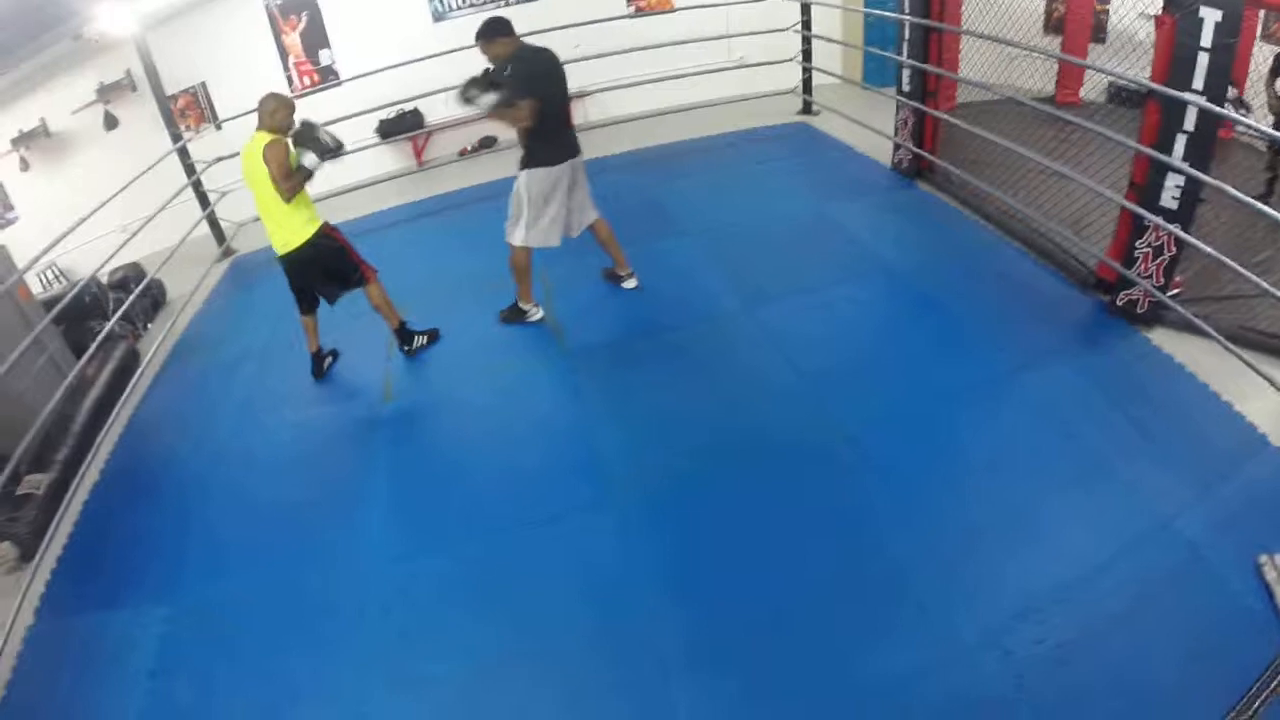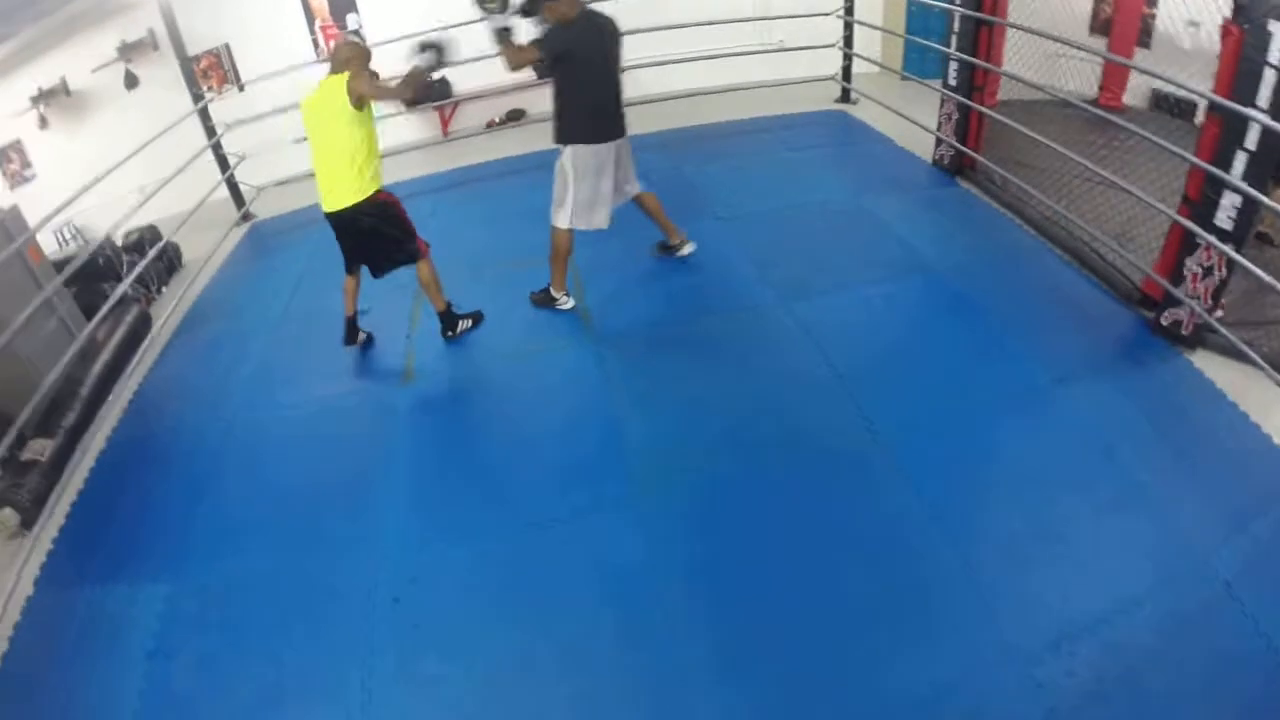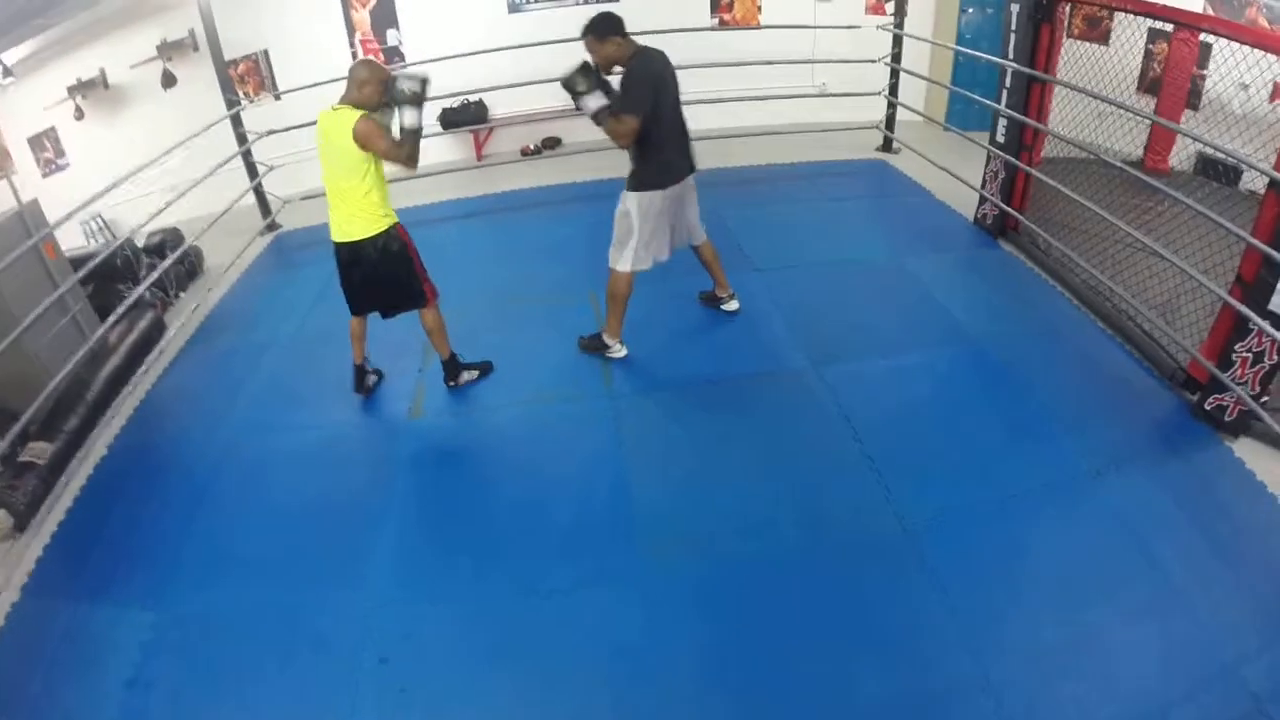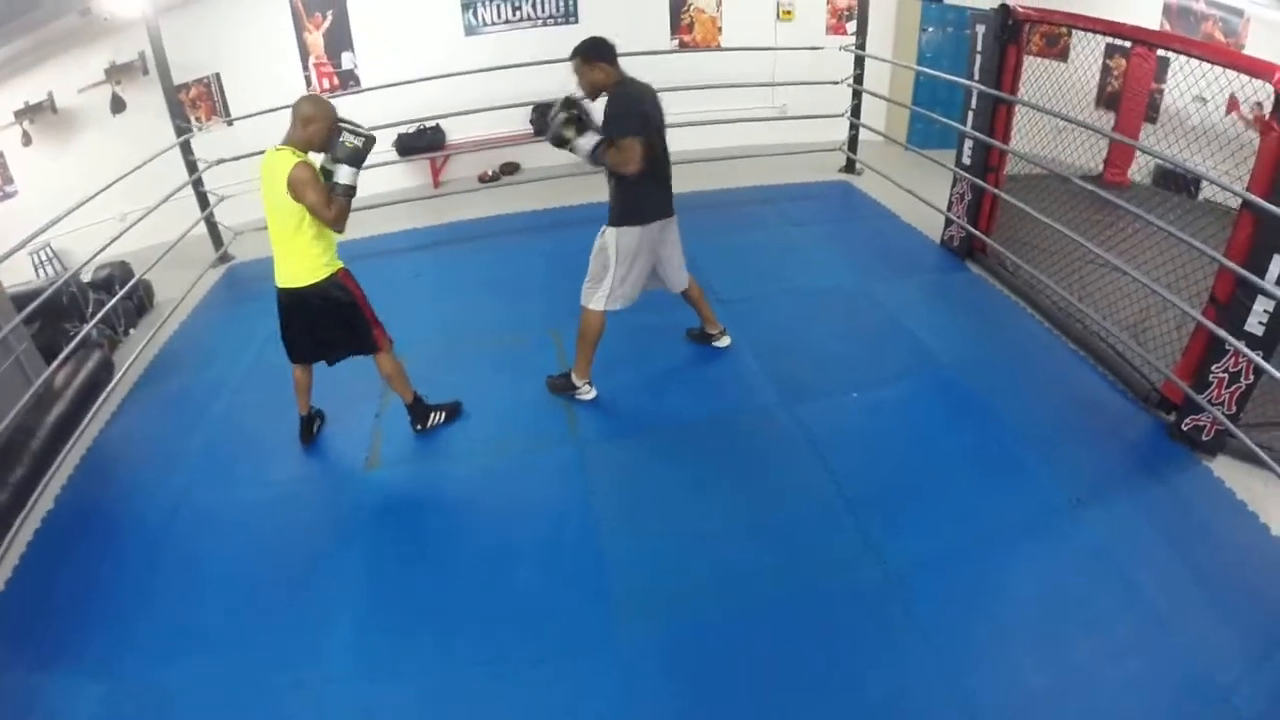
dt=0.7s
person 1, frame 1
left shoulder: (519, 67)
right shoulder: (547, 56)
left elbow: (524, 119)
left wrist: (491, 102)
right wrist: (506, 89)
left hip: (541, 164)
right hip: (568, 154)
left knee: (518, 237)
right knee: (589, 216)
left ankle: (526, 305)
right ankle: (624, 272)
person 1, frame 2
left shoulder: (565, 33)
left elbow: (516, 60)
right wrist: (548, 27)
left hip: (582, 141)
right hip: (612, 131)
left knee: (562, 217)
right knee: (632, 188)
left ankle: (558, 292)
right ankle: (678, 240)
person 1, frame 3
left shoulder: (637, 75)
right shoulder: (655, 58)
left elbow: (624, 135)
left wrist: (592, 100)
right wrist: (605, 94)
left hip: (651, 182)
right hip: (680, 171)
left knee: (622, 259)
right knee: (695, 235)
left ankle: (611, 339)
right ankle: (725, 294)
person 1, frame 4
left shoulder: (622, 102)
right shoulder: (640, 91)
left elbow: (629, 163)
left wrist: (585, 141)
right wrist: (586, 131)
left hip: (631, 218)
right hip: (661, 209)
left knee: (595, 296)
right knee: (677, 274)
left ankle: (580, 380)
right ankle: (714, 330)
person 2, frame 1
left shoulder: (247, 153)
right shoulder: (275, 145)
right elbow: (287, 191)
left wrist: (302, 156)
right wrist: (311, 158)
left hip: (285, 248)
right hip: (310, 235)
left knee: (306, 301)
right knee: (367, 277)
left ankle: (317, 360)
right ankle: (405, 338)
person 2, frame 2
left shoulder: (310, 102)
right shoulder: (352, 83)
right elbow: (404, 91)
left hip: (333, 206)
right hip: (365, 197)
left knee: (353, 263)
right knee: (419, 253)
left ankle: (351, 326)
right ankle: (450, 322)
person 2, frame 3
left shoulder: (326, 119)
right shoulder: (361, 123)
right elbow: (409, 160)
left wrist: (386, 109)
right wrist: (410, 109)
left hip: (343, 237)
right hip: (378, 233)
left knee: (358, 308)
right knee: (426, 298)
left ankle: (361, 375)
right ankle: (453, 370)
person 2, frame 4
left shoulder: (271, 159)
right shoulder: (301, 169)
right elbow: (336, 221)
left wrist: (330, 167)
right wrist: (348, 169)
left hip: (288, 284)
right hip: (320, 280)
left knee: (302, 356)
right knee: (380, 344)
left ankle: (307, 423)
right ankle: (419, 413)
